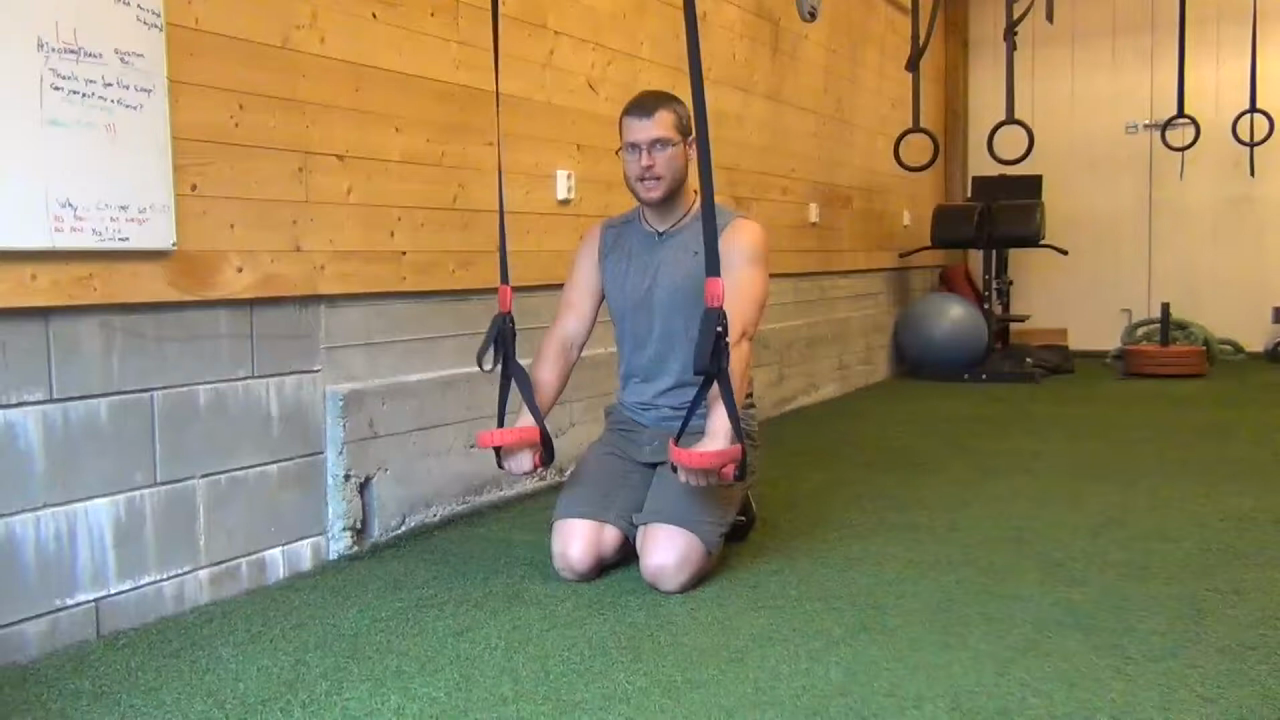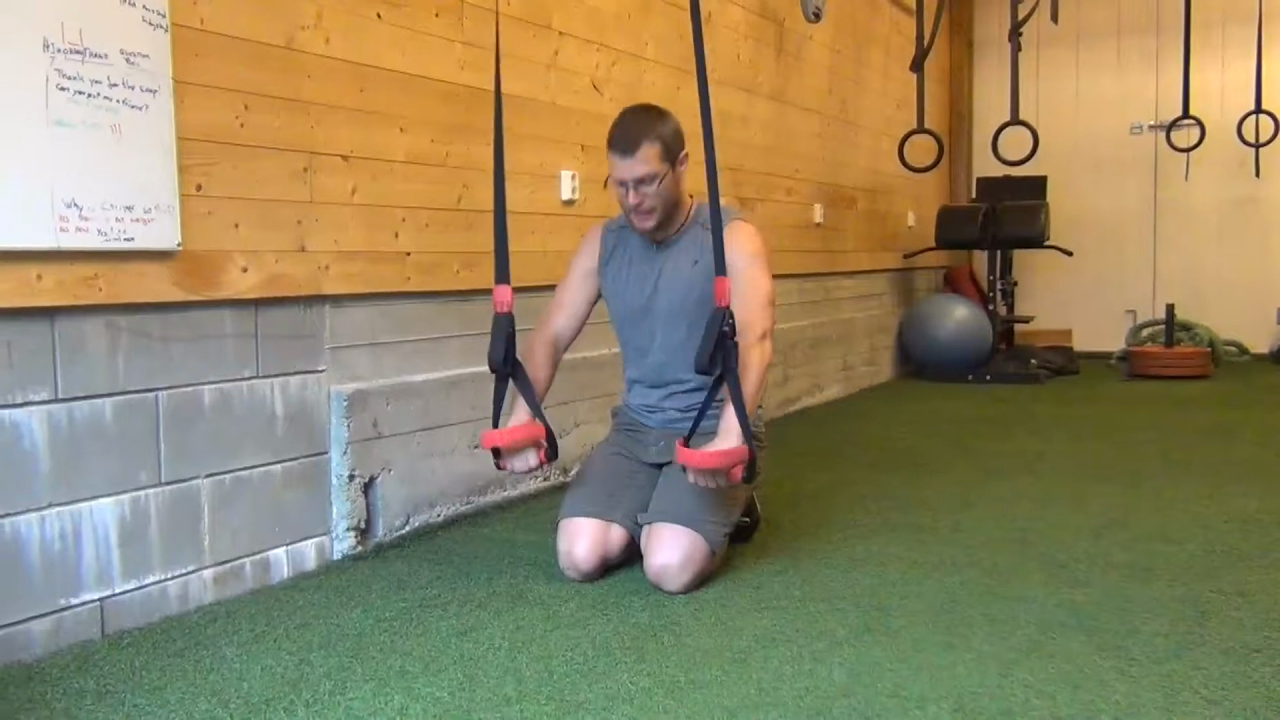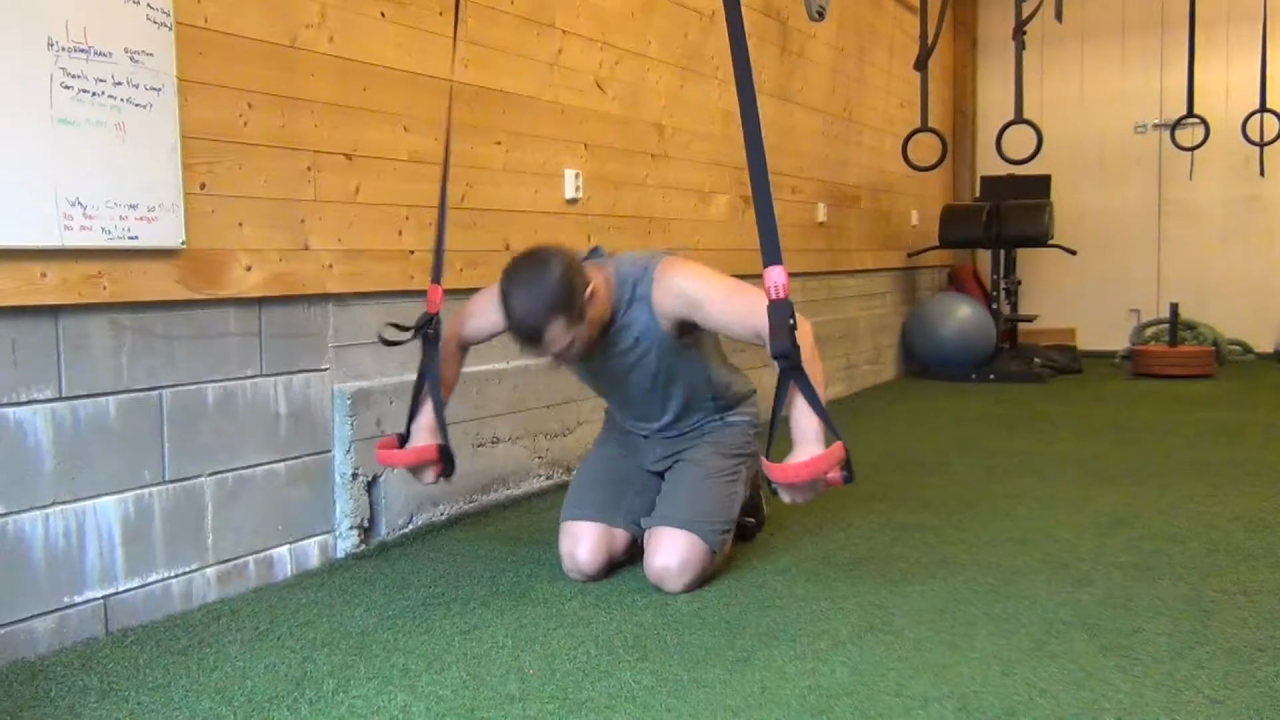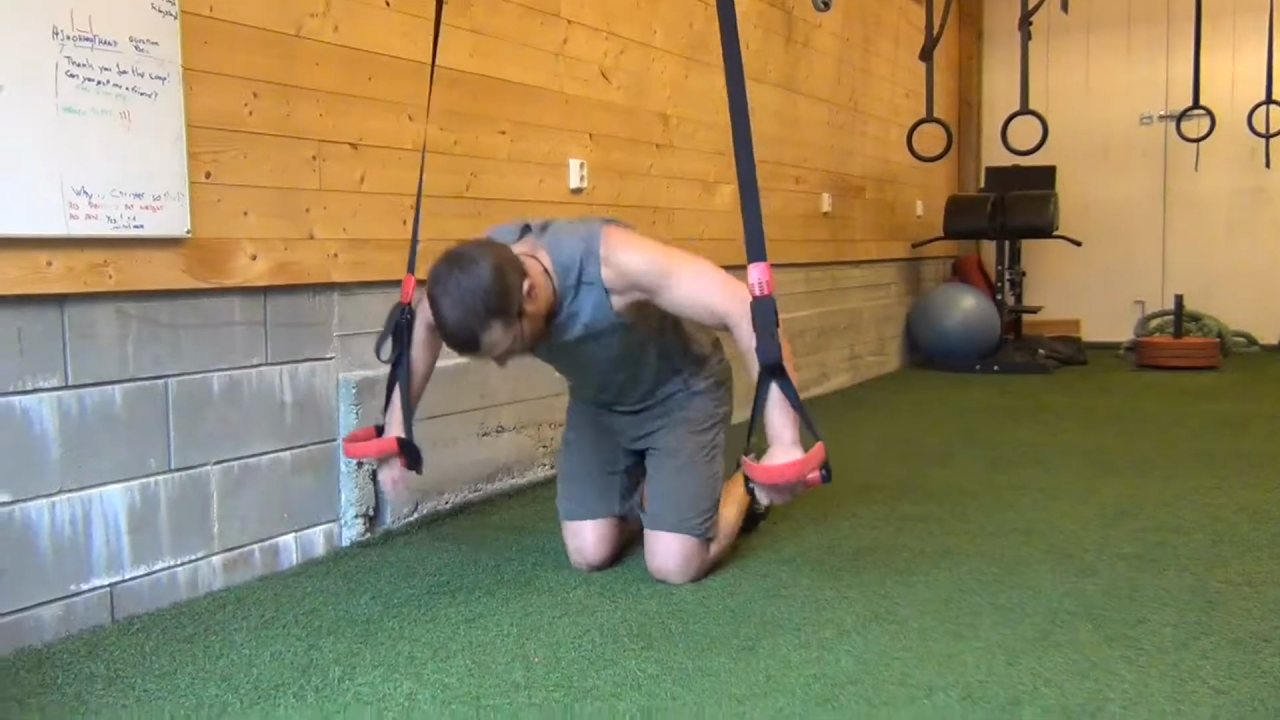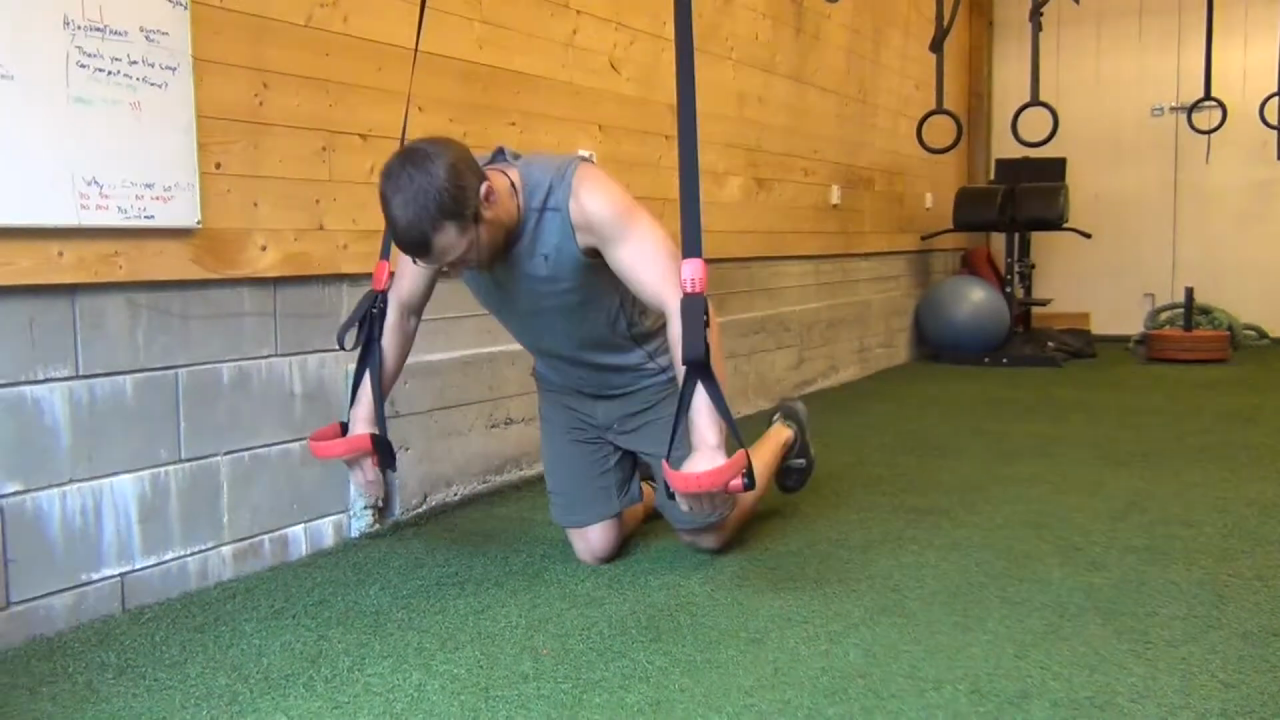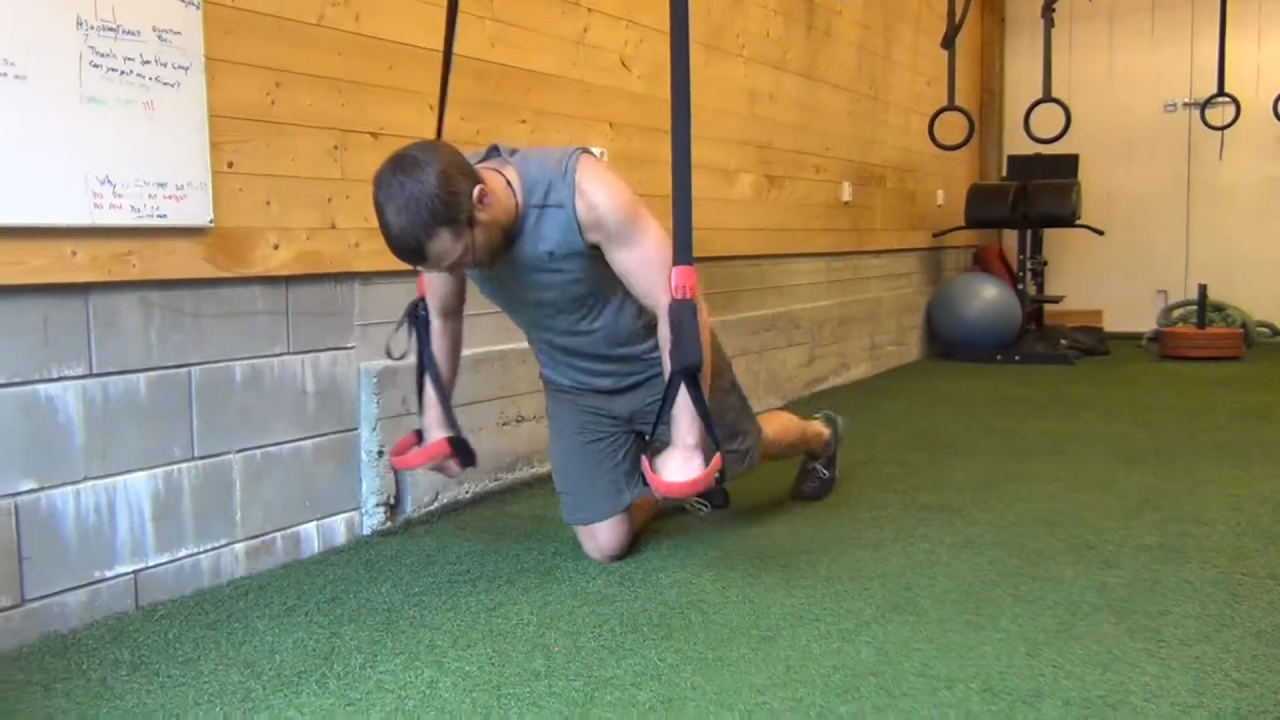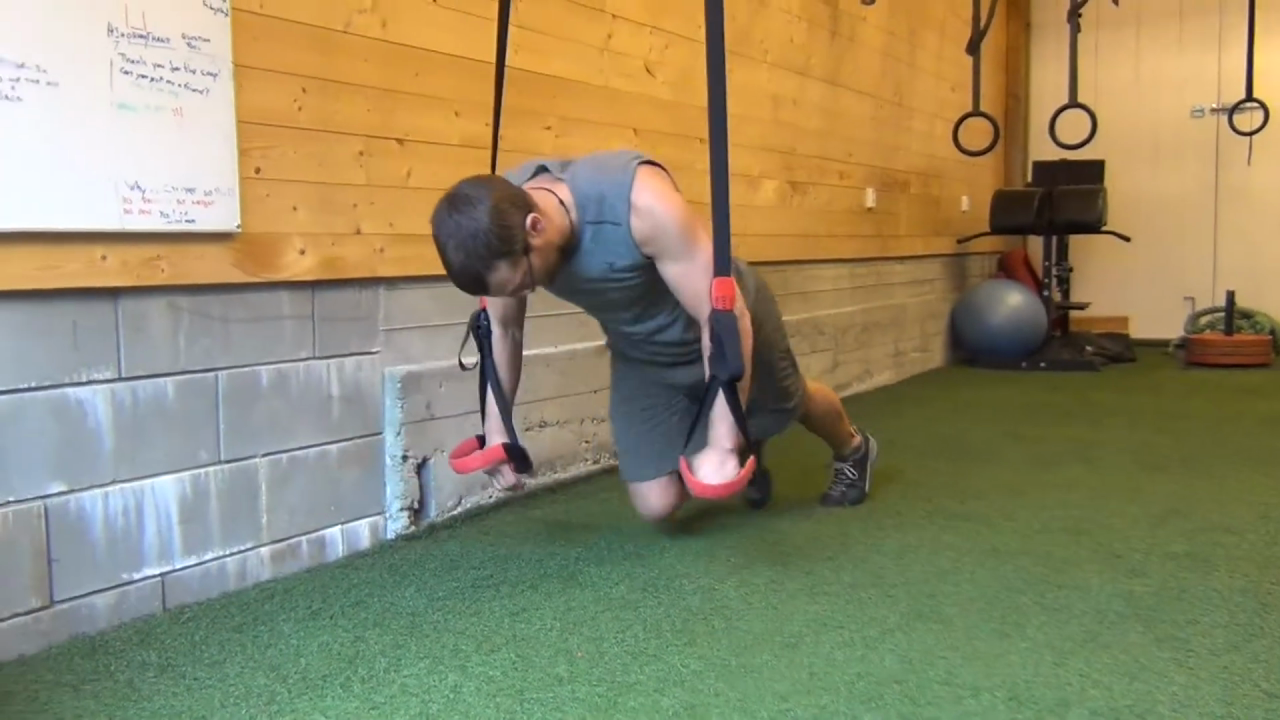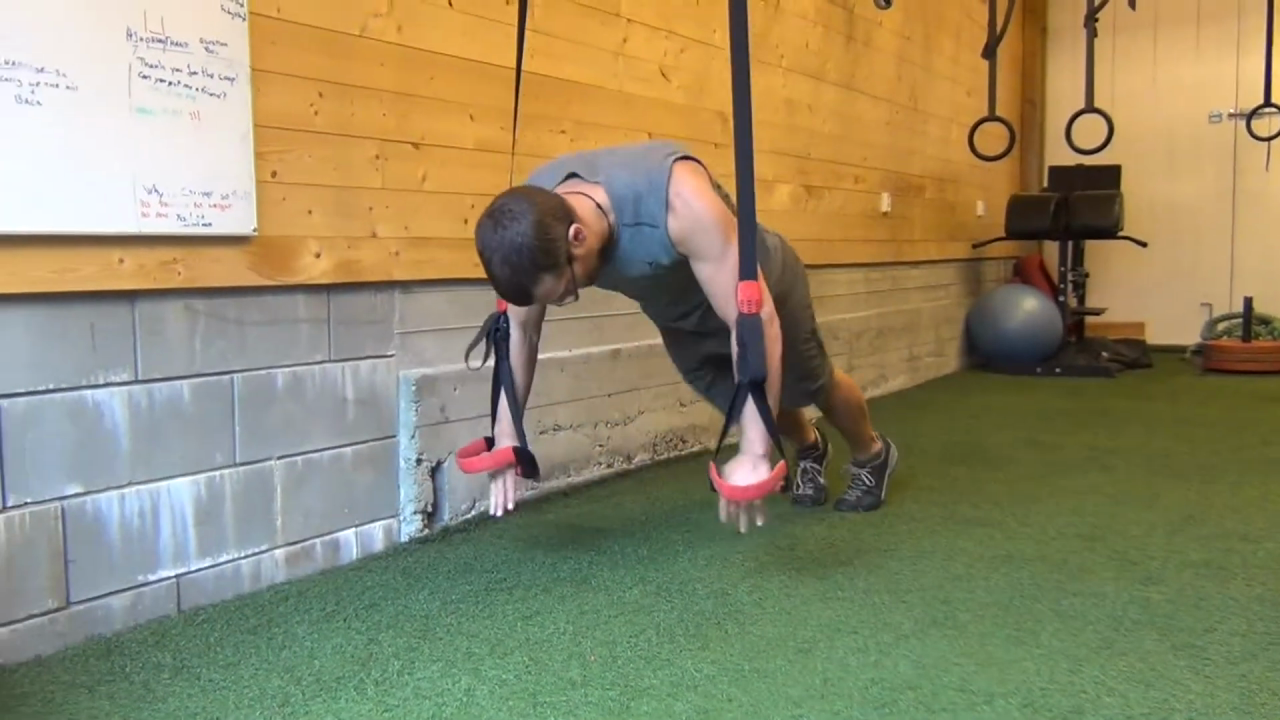
dt=0.3s
person 1, frame 1
left shoulder: (736, 236)
right shoulder: (602, 240)
left elbow: (734, 339)
right elbow: (566, 337)
left wrist: (720, 432)
right wrist: (528, 421)
left hip: (707, 429)
right hip: (629, 426)
left knee: (667, 568)
right knee: (574, 558)
left ankle: (723, 503)
right ankle: (651, 514)
person 1, frame 2
left shoulder: (731, 239)
right shoulder: (604, 241)
left elbow: (754, 335)
right elbow: (551, 335)
left wrist: (731, 434)
right wrist: (520, 418)
left hip: (712, 430)
right hip: (637, 428)
left knee: (671, 568)
right knee: (580, 558)
left ankle: (732, 500)
right ankle: (660, 508)
person 1, frame 3
left shoulder: (664, 285)
right shoulder: (539, 296)
left elbow: (788, 327)
right elbow: (454, 330)
left wrist: (809, 441)
right wrist: (426, 422)
left hip: (712, 427)
right hip: (630, 433)
left knee: (670, 569)
right knee: (581, 559)
left ankle: (741, 492)
right ankle: (659, 515)
person 1, frame 4
left shoulder: (614, 260)
right shoulder: (484, 267)
left elbow: (749, 308)
right elbow: (424, 323)
left wrist: (782, 439)
right wrist: (397, 421)
left hip: (681, 395)
right hip: (598, 400)
left knee: (671, 565)
right knee: (589, 554)
left ankle: (743, 483)
right ankle: (653, 492)
person 1, frame 5
left shoulder: (583, 196)
right shoulder: (450, 212)
left elbow: (682, 303)
right elbow: (400, 308)
left wrist: (709, 443)
right wrist: (365, 412)
left hip: (654, 376)
right hip: (566, 391)
left knee: (708, 531)
right knee: (595, 549)
left ankle: (783, 434)
right ankle: (657, 488)
person 1, frame 6
left shoulder: (584, 190)
right shoulder: (443, 215)
right elbow: (443, 318)
left wrist: (687, 441)
right wrist: (435, 418)
left hip: (662, 355)
right hip: (574, 382)
left knee: (738, 454)
right knee: (604, 544)
left ankle: (821, 435)
right ankle: (670, 483)
person 1, frame 7
left shoulder: (640, 201)
right shoulder: (502, 222)
right elbow: (504, 329)
left wrist: (724, 443)
right wrist: (497, 427)
right hip: (640, 352)
left knee: (786, 405)
right knee: (656, 504)
left ankle: (852, 449)
person 1, frame 8
left shoulder: (677, 197)
right shoulder: (535, 218)
left elbow: (755, 321)
right elbow: (520, 332)
left wrist: (755, 453)
right wrist: (505, 436)
left hip: (760, 287)
left knee: (813, 383)
right knee: (749, 399)
left ankle: (872, 455)
right ankle: (810, 449)
